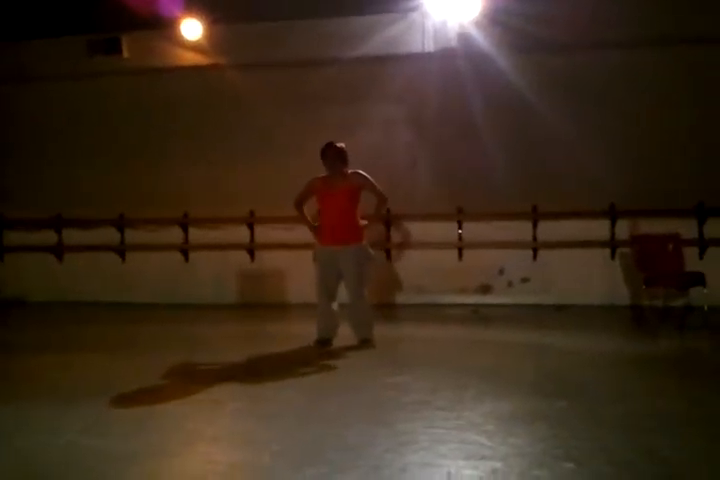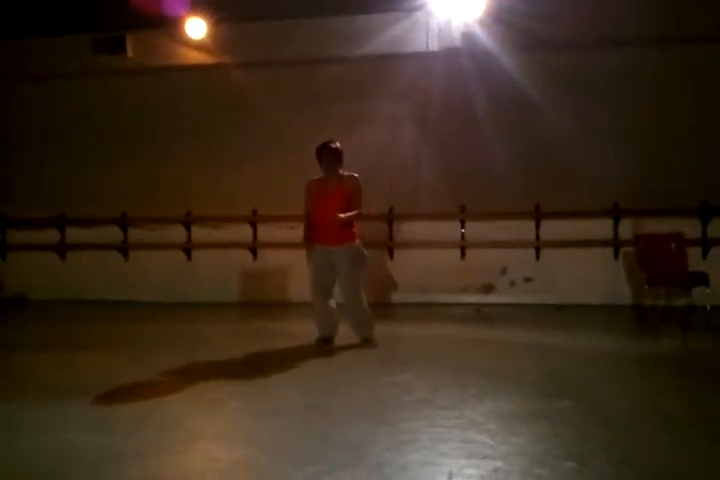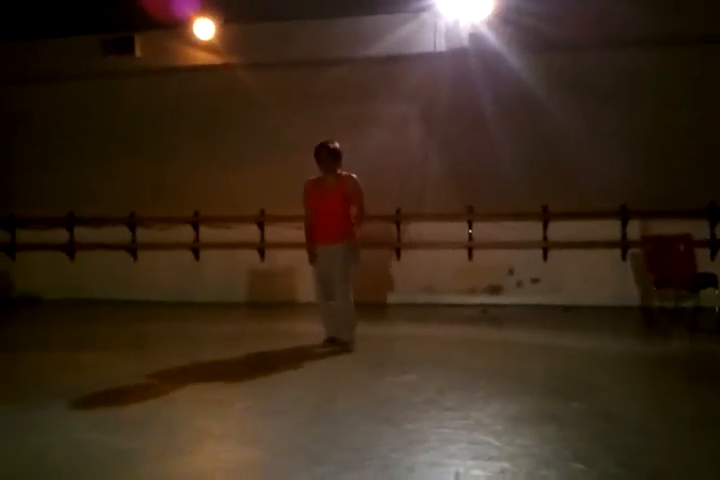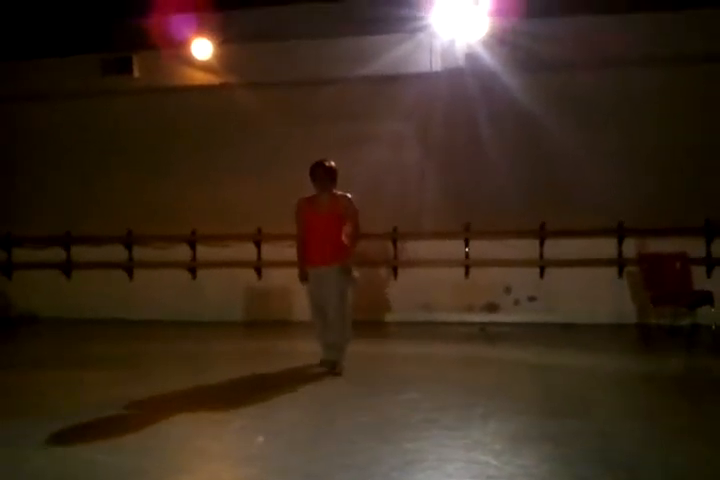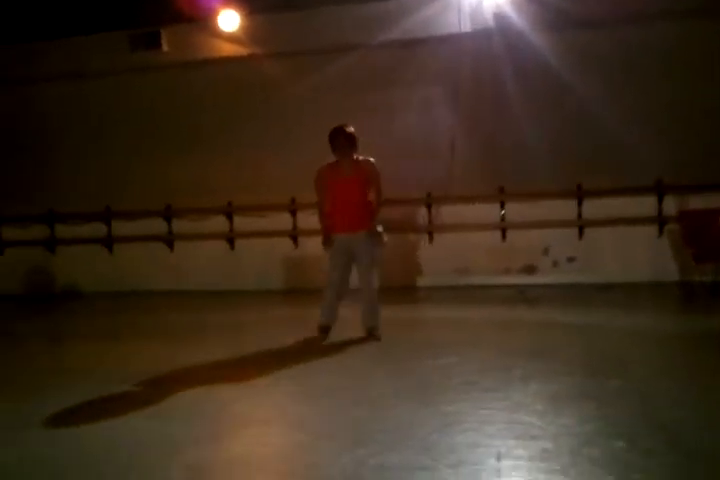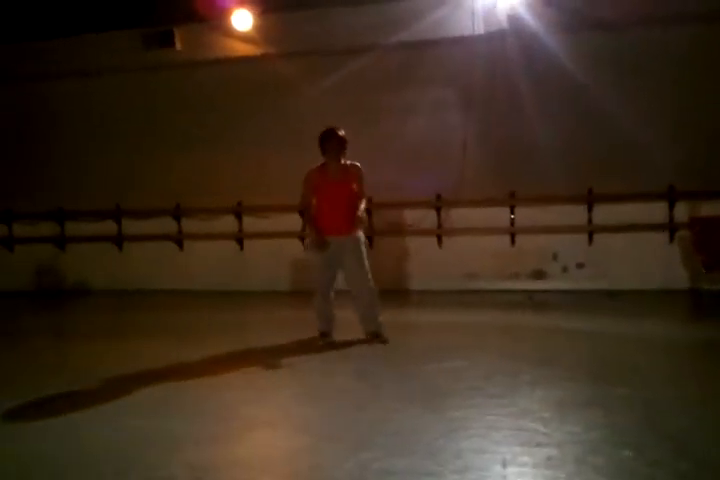
dt=0.4s
person 1, frame 1
left shoulder: (356, 178)
right shoulder: (317, 183)
left elbow: (382, 198)
right elbow: (298, 202)
left wrist: (369, 221)
right wrist: (310, 224)
left hip: (352, 245)
right hip: (325, 246)
left knee: (357, 292)
right knee: (324, 293)
left ankle: (365, 335)
right ankle: (325, 334)
person 1, frame 2
left shoulder: (351, 180)
right shoulder: (312, 185)
left elbow: (358, 208)
right elbow: (309, 215)
left wrist: (346, 217)
right wrist: (308, 233)
left hip: (346, 245)
right hip: (319, 246)
left knee: (352, 292)
right knee: (320, 293)
left ankle: (366, 333)
right ankle: (326, 333)
person 1, frame 3
left shoulder: (349, 181)
right shoulder: (311, 186)
left elbow: (360, 211)
right elbow: (309, 218)
left wrist: (352, 236)
right wrist: (309, 244)
left hip: (343, 245)
right hip: (320, 246)
left knee: (342, 291)
right knee: (324, 294)
left ankle: (347, 336)
right ankle: (333, 333)
person 1, frame 4
left shoulder: (344, 201)
right shoulder: (303, 205)
left elbow: (354, 232)
right elbow: (301, 237)
left wrist: (348, 258)
right wrist: (301, 265)
left hip: (337, 266)
right hip: (313, 267)
left knee: (338, 313)
right knee: (320, 315)
left ankle: (335, 358)
right ankle: (329, 354)
person 1, frame 5
left shoulder: (368, 166)
right shoulder: (324, 173)
left elbow: (377, 196)
right elbow: (321, 204)
left wrist: (374, 221)
right wrist: (325, 231)
left hip: (364, 233)
right hip: (338, 235)
left knee: (369, 282)
right knee: (335, 282)
left ankle: (371, 325)
right ankle: (326, 322)
person 1, frame 6
left shoulder: (355, 170)
right shoulder: (313, 176)
left elbow: (361, 197)
right elbow: (306, 207)
left wrist: (360, 211)
right wrist: (314, 232)
left hip: (351, 236)
right hip: (326, 239)
left knee: (363, 283)
right knee: (323, 286)
left ankle: (373, 328)
right ankle: (325, 328)
